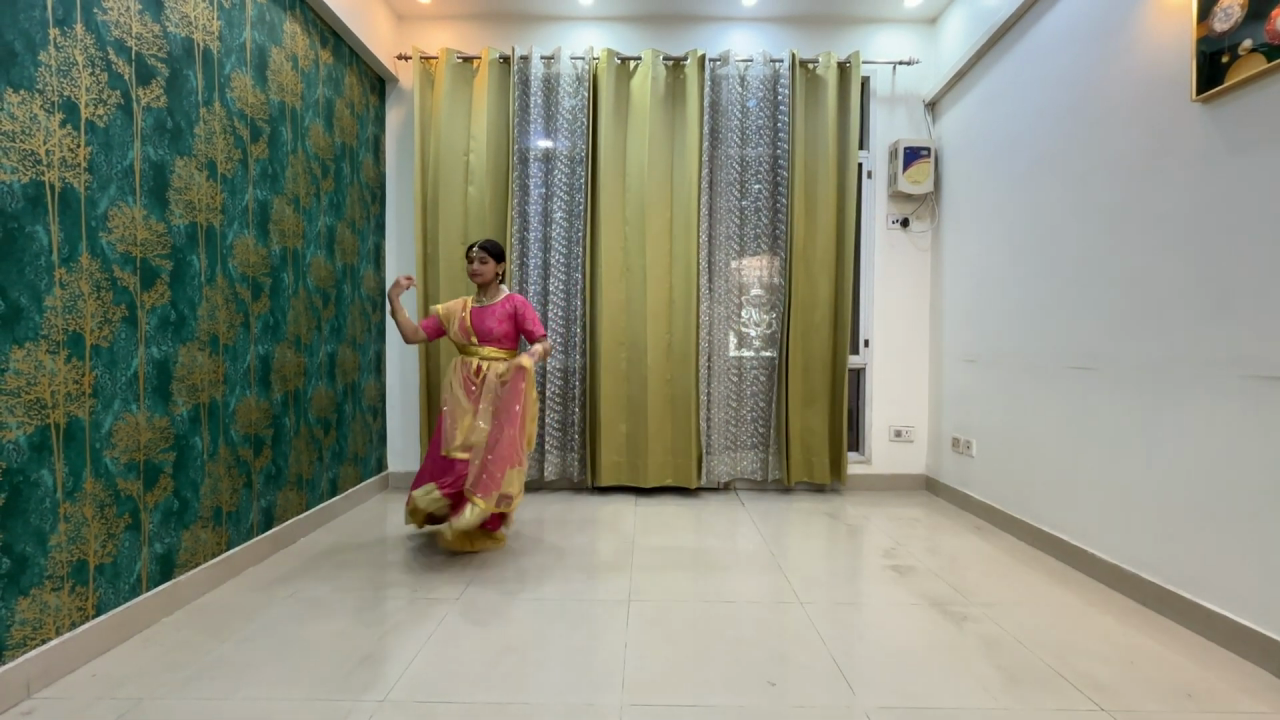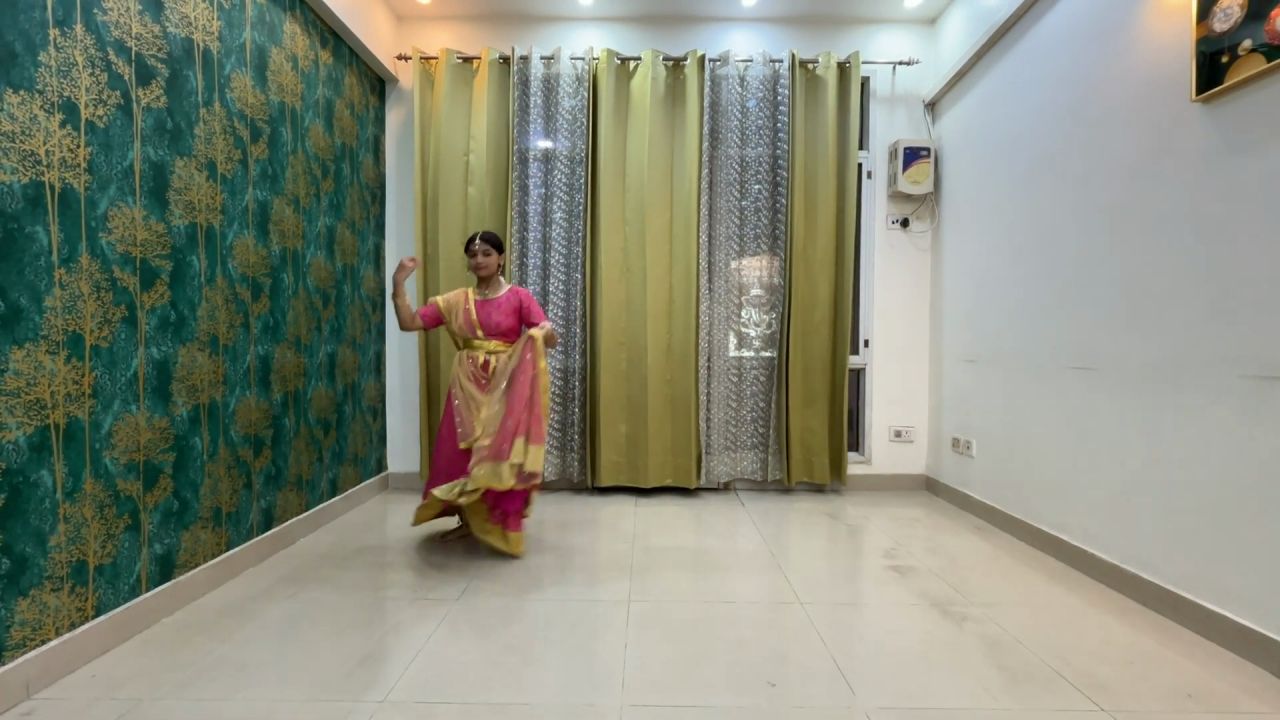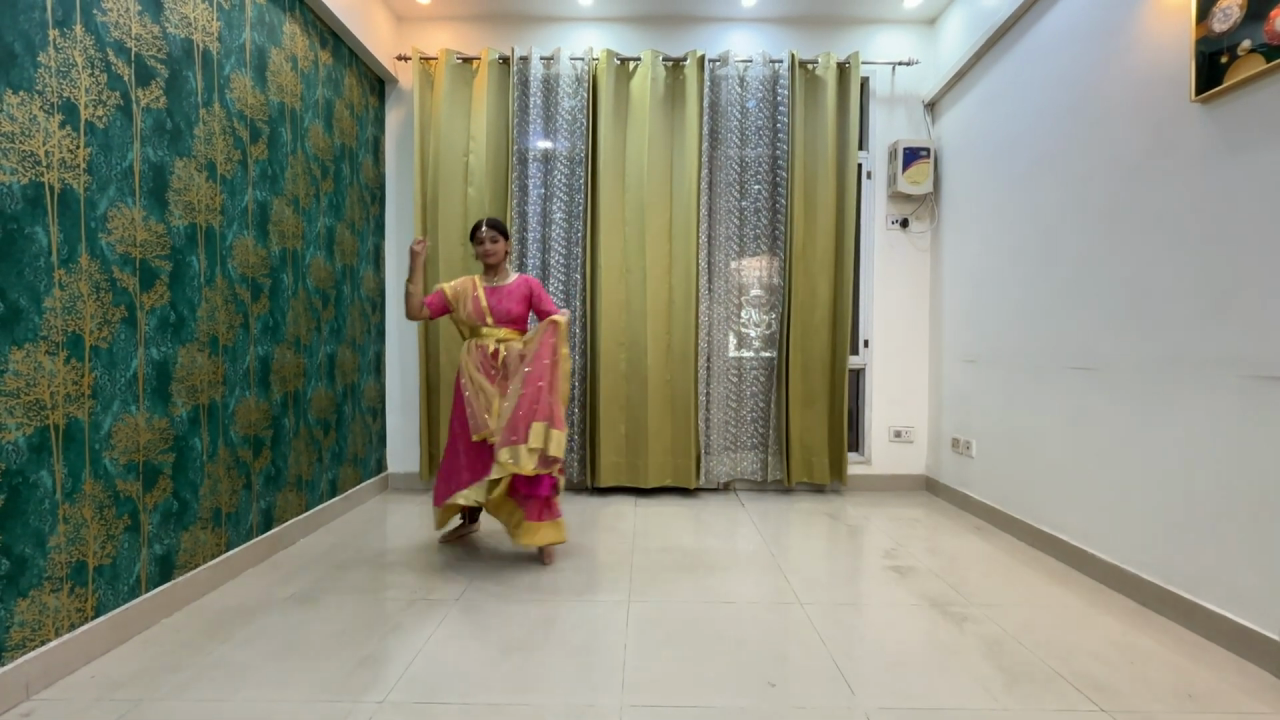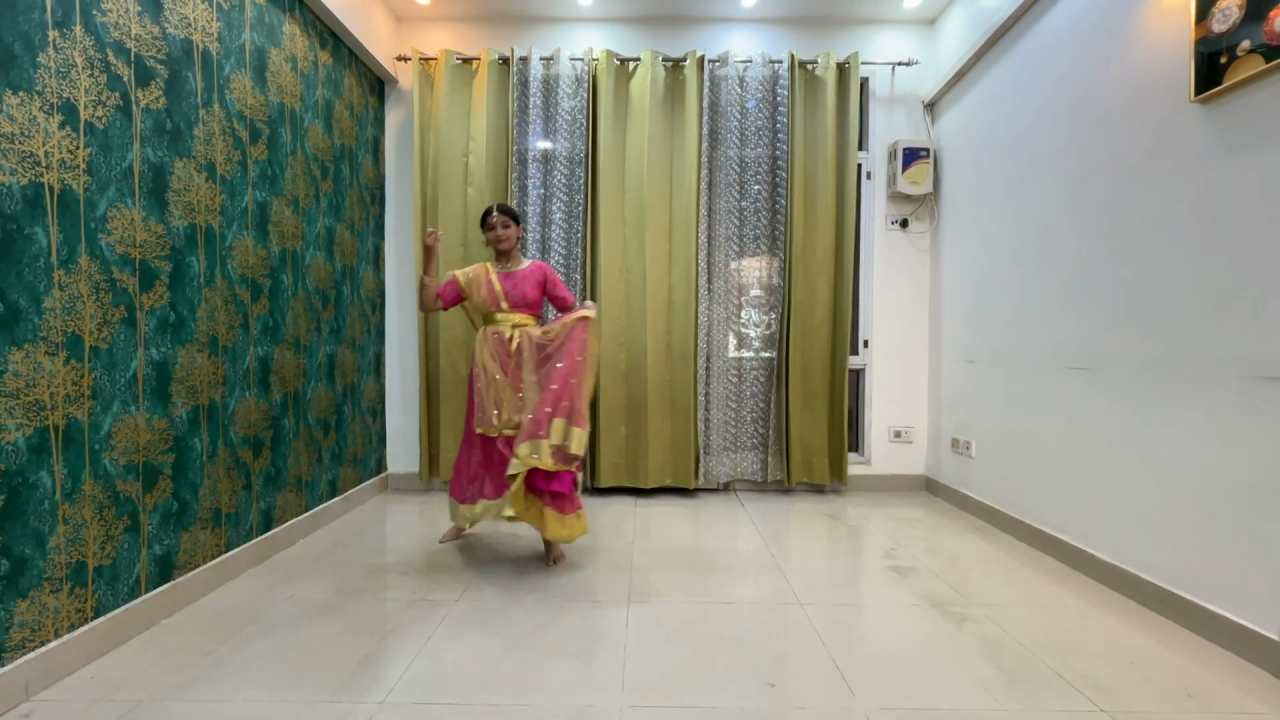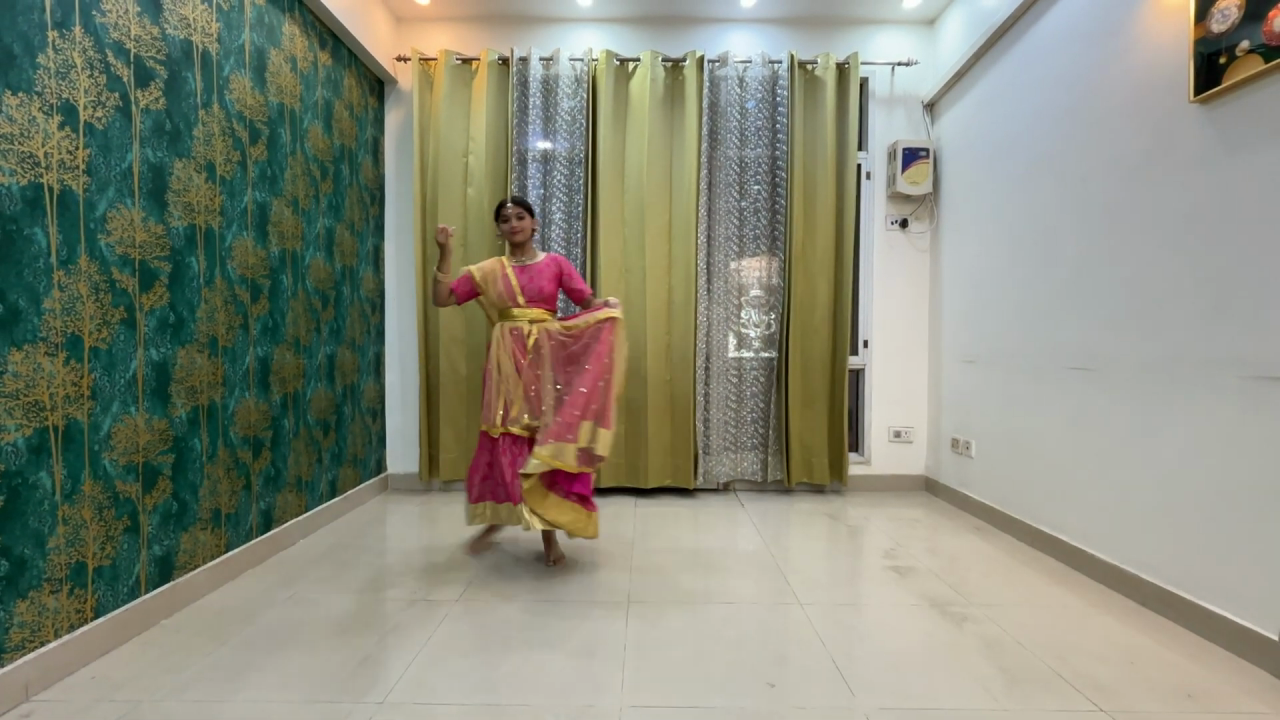
dt=0.1s
person 1, frame 1
left shoulder: (516, 304)
right shoulder: (455, 309)
left elbow: (544, 345)
right elbow: (412, 336)
left wrist: (535, 353)
right wrist: (394, 299)
left hip: (498, 390)
right hip: (462, 390)
left knee: (490, 461)
right knee: (454, 458)
left ankle: (477, 526)
right ankle: (464, 521)
person 1, frame 2
left shoulder: (519, 297)
right shoulder: (455, 301)
left elbow: (548, 337)
right elbow: (409, 323)
left wrist: (544, 333)
right wrist: (399, 283)
left hip: (505, 382)
right hip: (468, 384)
left knee: (504, 452)
right knee: (463, 452)
left ankle: (503, 529)
right ankle: (469, 521)
person 1, frame 3
left shoulder: (527, 285)
right shoulder: (460, 288)
left elbow: (554, 320)
right elbow: (414, 312)
left wrist: (559, 322)
right wrist: (416, 265)
left hip: (516, 372)
right hip: (477, 372)
left knee: (521, 446)
right knee: (478, 445)
left ankle: (537, 533)
right ankle: (469, 518)
person 1, frame 4
left shoulder: (540, 271)
right shoulder: (473, 276)
left elbow: (571, 309)
right elbow: (429, 304)
left wrist: (586, 311)
right wrist: (431, 257)
left hip: (532, 360)
right hip: (491, 363)
left knee: (539, 441)
right knee: (492, 441)
left ankle: (552, 532)
right ankle: (468, 517)
person 1, frame 5
left shoulder: (555, 264)
right shoulder: (487, 270)
left elbow: (588, 302)
right elbow: (441, 299)
left wrist: (608, 305)
right wrist: (445, 252)
left hip: (549, 355)
right hip: (508, 357)
left knee: (548, 438)
right knee: (508, 439)
left ankle: (550, 533)
right ankle: (495, 519)
